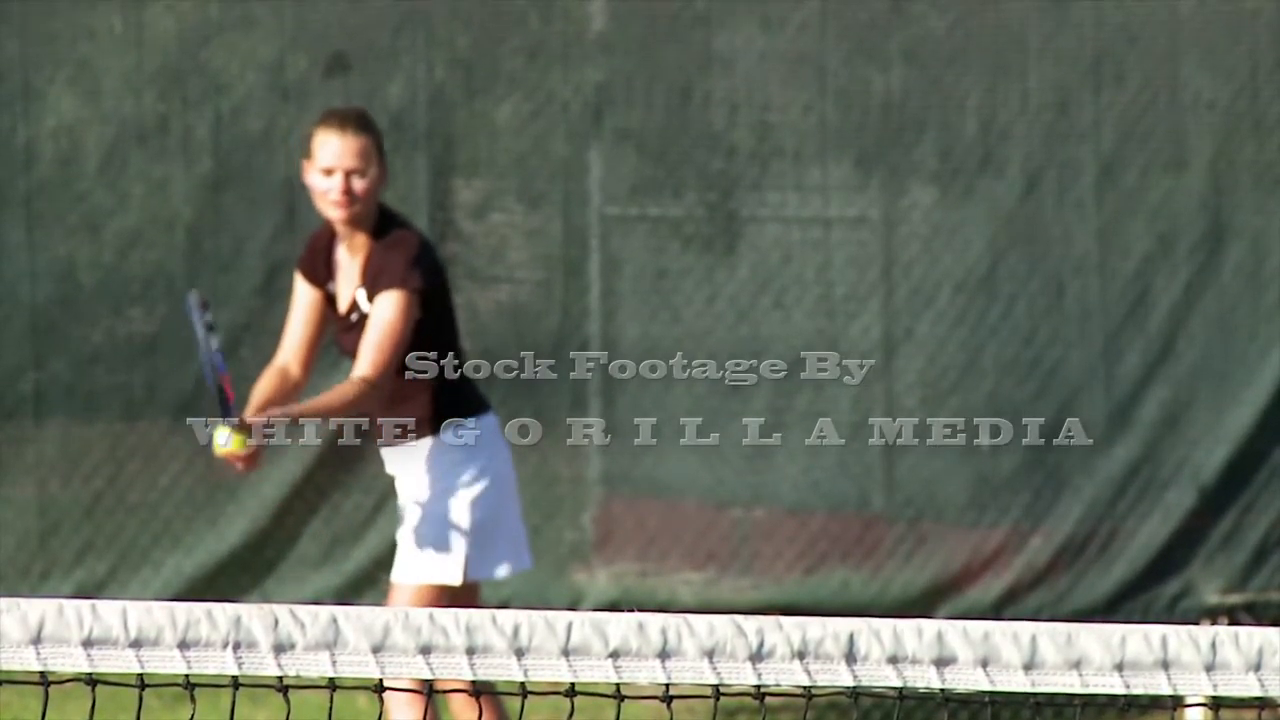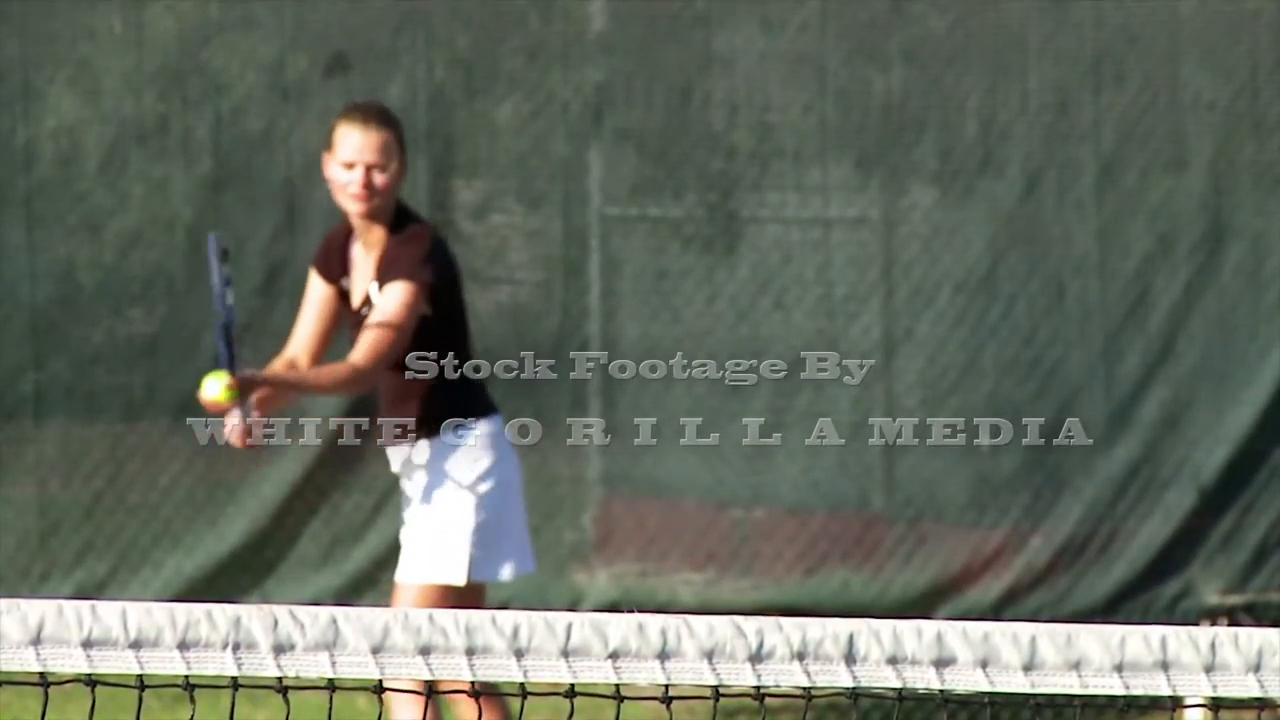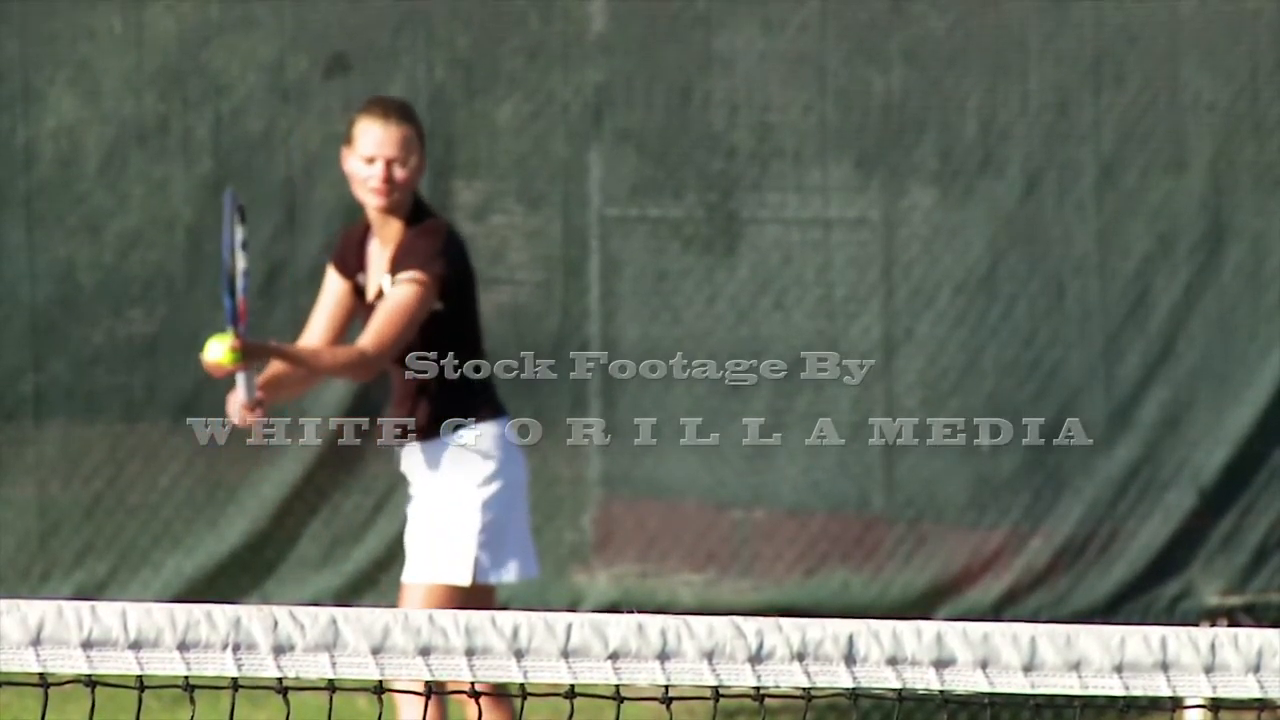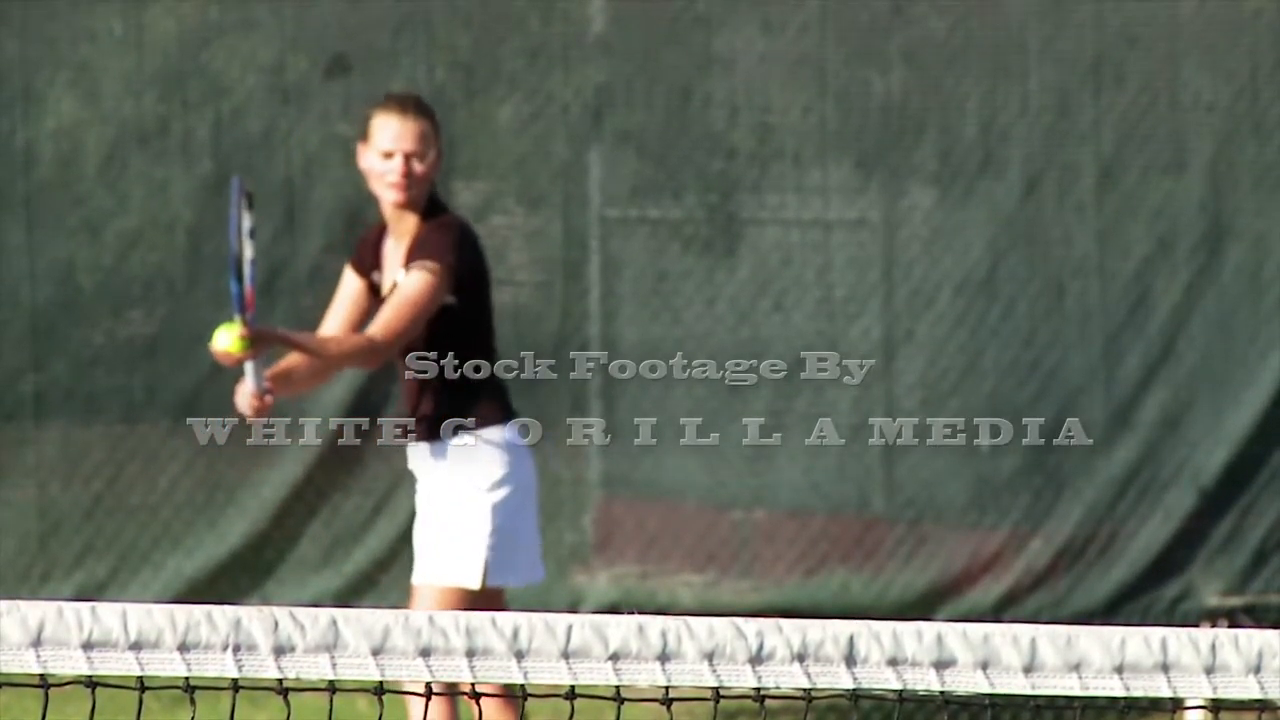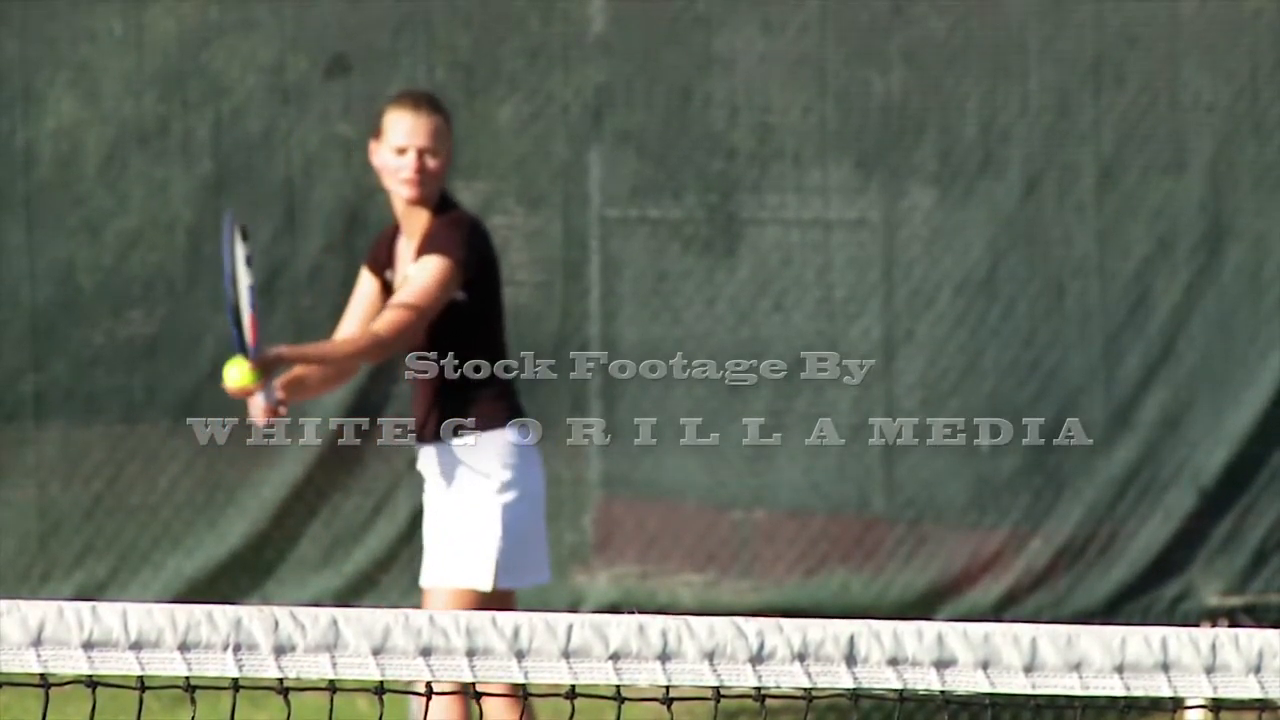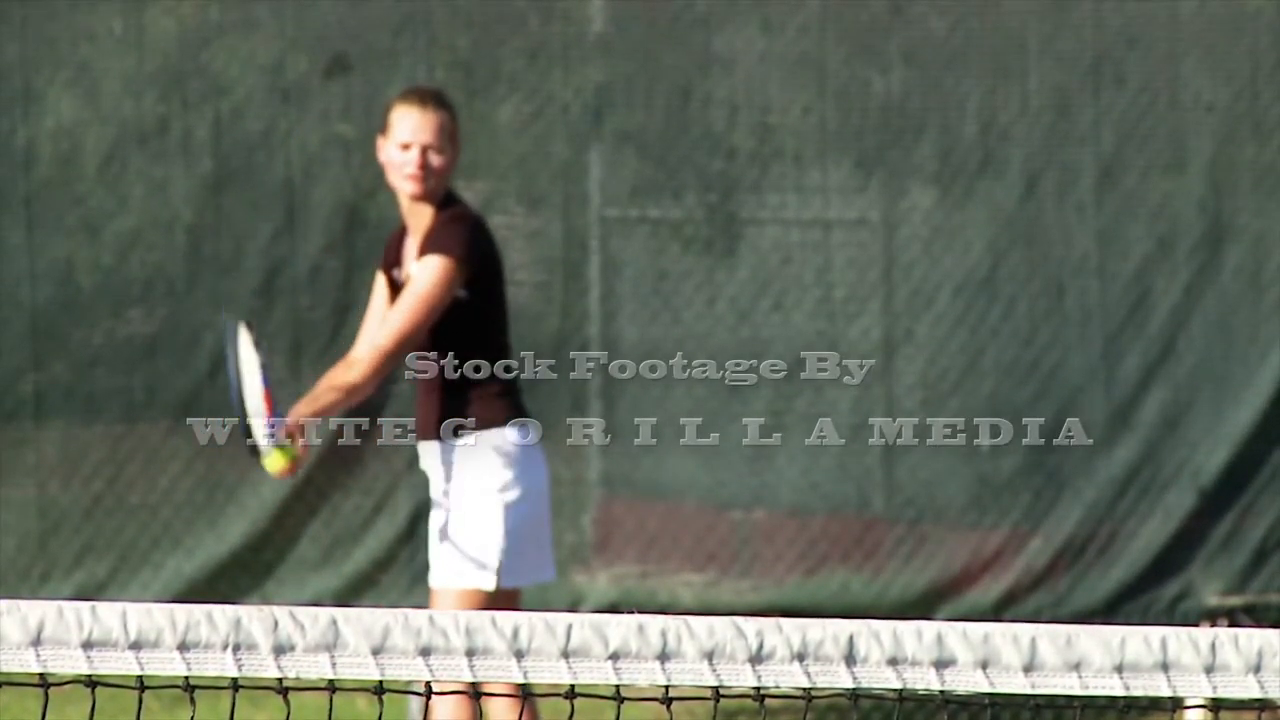
dt=0.2s
person 1, frame 1
left shoulder: (404, 257)
right shoulder: (320, 252)
left elbow: (366, 387)
right elbow: (290, 363)
left wrist: (275, 418)
right wrist: (246, 419)
left hip: (456, 455)
right hip: (420, 461)
person 1, frame 2
left shoulder: (417, 251)
right shoulder: (337, 249)
left elbow: (359, 372)
right elbow: (298, 358)
left wrist: (260, 377)
right wrist: (248, 405)
left hip: (461, 457)
right hip: (426, 462)
person 1, frame 3
left shoulder: (433, 246)
right shoulder: (356, 247)
left elbow: (364, 358)
right elbow: (310, 352)
left wrist: (264, 349)
right wrist: (255, 390)
left hip: (467, 459)
right hip: (432, 461)
person 1, frame 4
left shoulder: (447, 240)
right shoulder: (374, 246)
left elbow: (374, 347)
right elbow: (325, 352)
left wrist: (273, 335)
right wrist: (265, 383)
left hip: (477, 461)
right hip: (442, 462)
person 1, frame 5
left shoulder: (456, 236)
right shoulder: (389, 243)
left elbow: (379, 340)
right elbow: (341, 353)
left wrist: (276, 358)
right wrist: (283, 388)
left hip: (483, 462)
right hip: (453, 466)
person 1, frame 6
left shoulder: (458, 234)
right shoulder: (402, 241)
left elbow: (389, 346)
right elbow: (363, 357)
left wrist: (309, 416)
right wrist: (306, 411)
left hip: (490, 460)
right hip: (457, 463)
